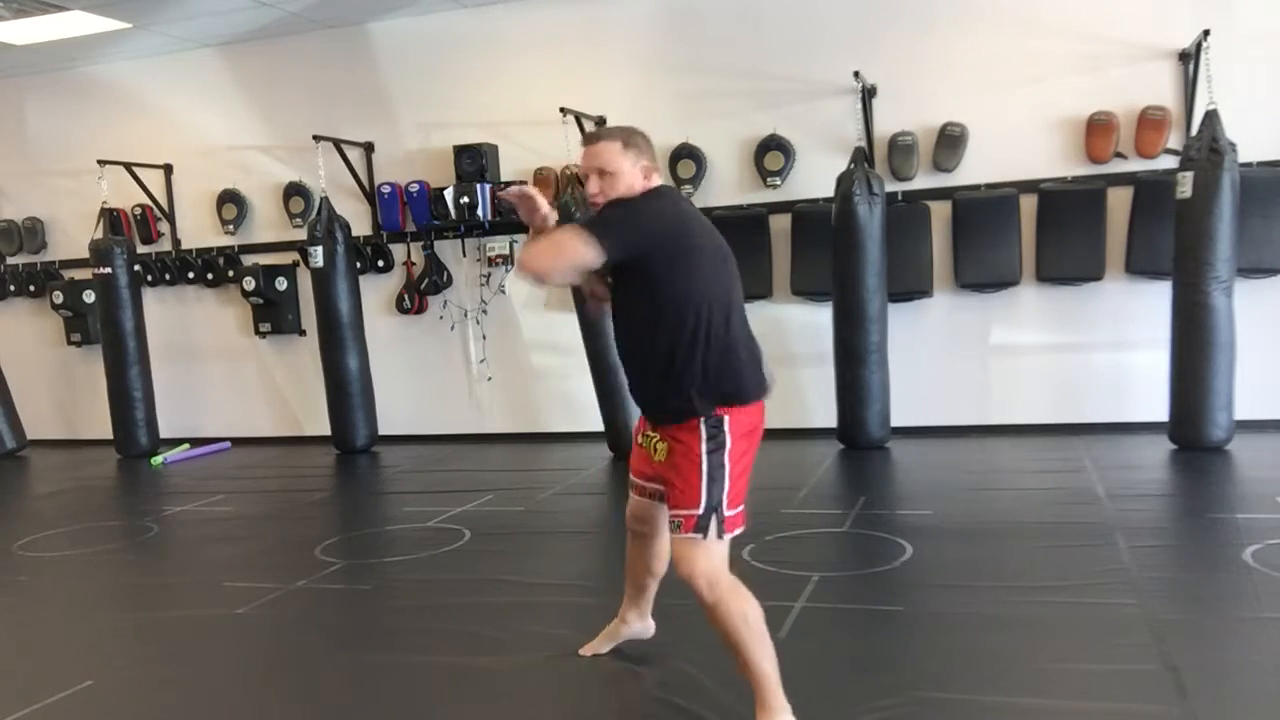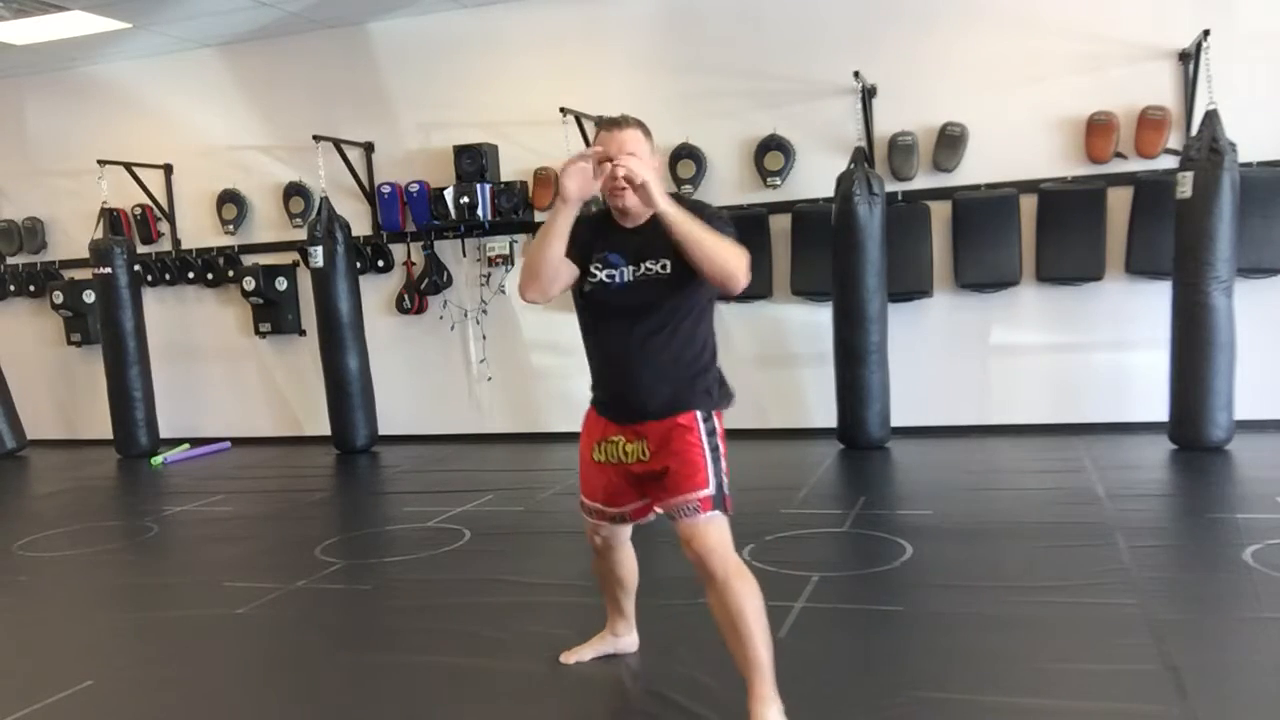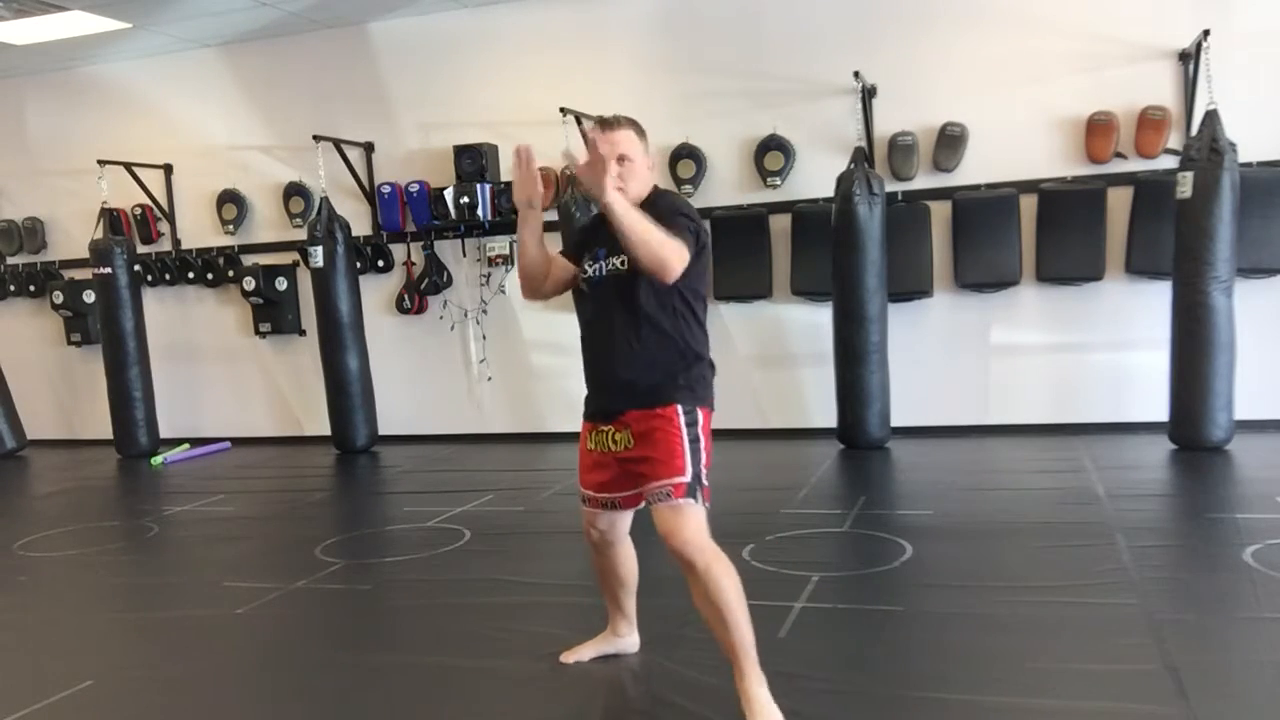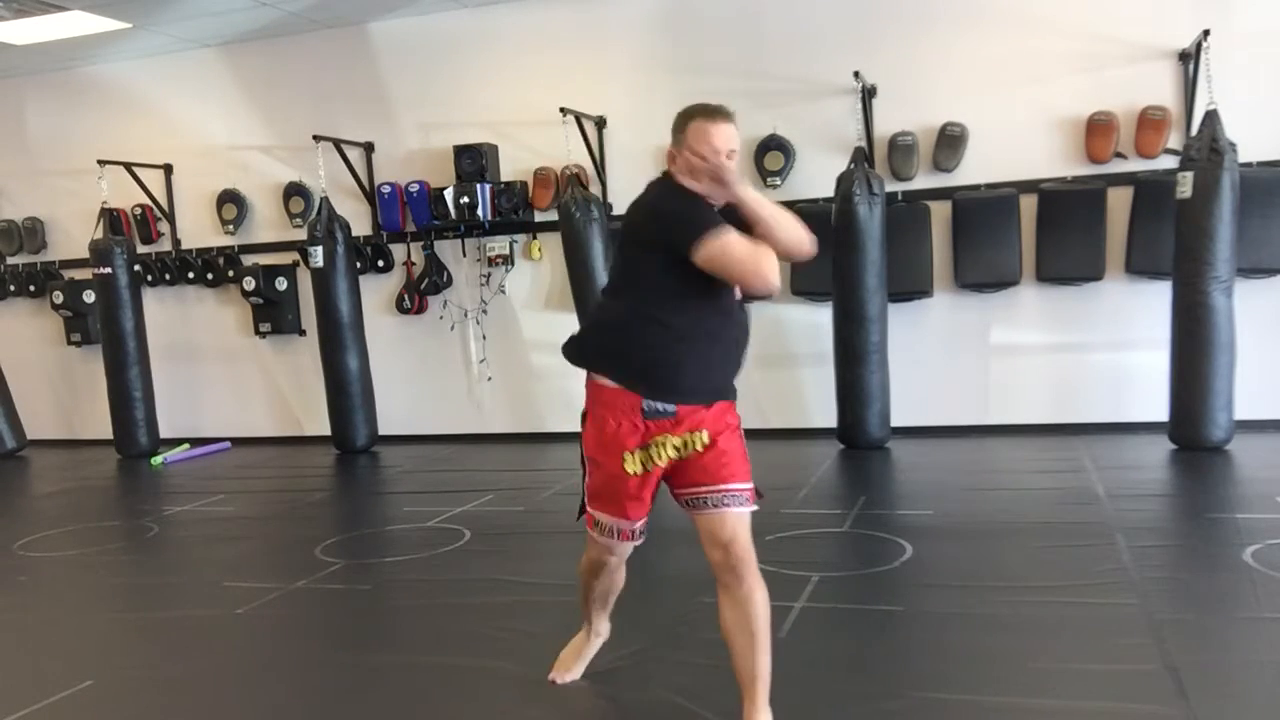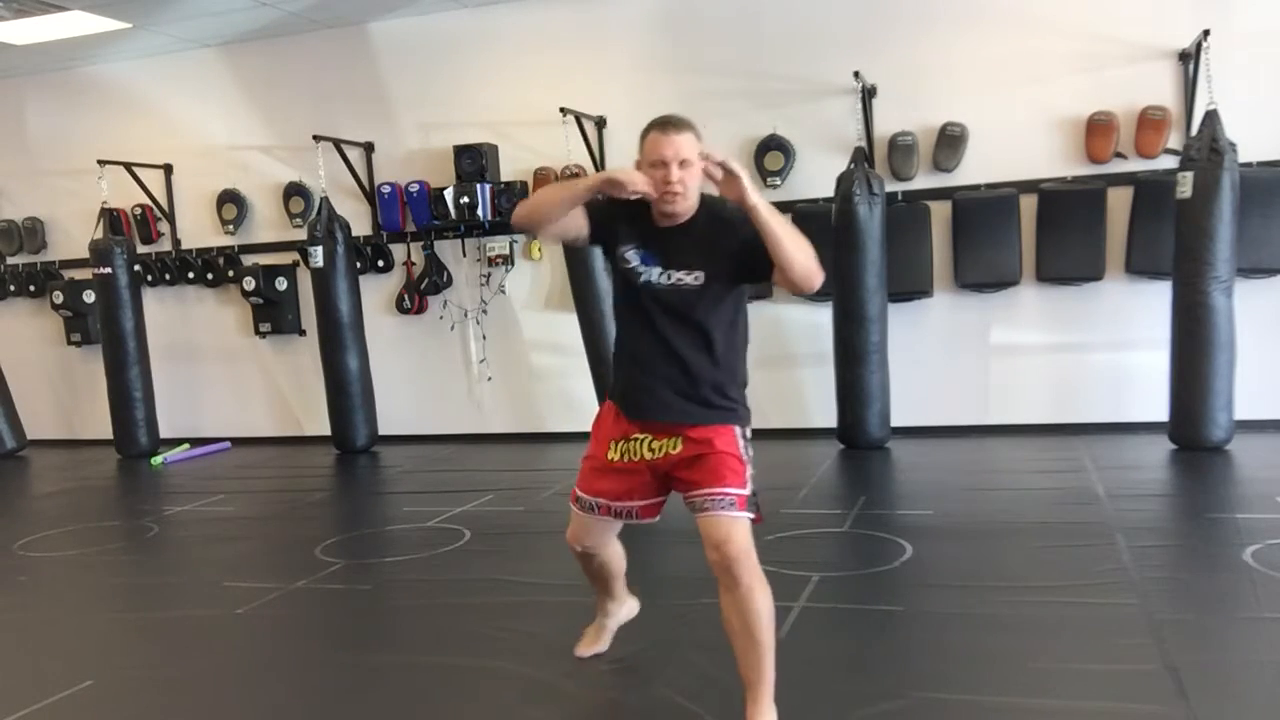
dt=0.4s
person 1, frame 1
left shoulder: (655, 210)
right shoulder: (632, 225)
left elbow: (538, 264)
right elbow: (562, 260)
left wrist: (547, 235)
right wrist: (543, 220)
left hip: (714, 414)
right hip: (669, 409)
left knee: (701, 568)
right knee: (644, 518)
right ankle: (634, 618)
person 1, frame 2
left shoulder: (692, 215)
right shoulder: (587, 230)
left elbow: (735, 276)
right elbow: (533, 289)
left wrist: (658, 203)
right wrist: (565, 207)
left hip: (684, 412)
right hip: (611, 415)
left knee: (709, 549)
right knee: (604, 533)
right ankle: (620, 630)
person 1, frame 3
left shoulder: (668, 217)
right shoulder: (595, 230)
left elbow: (666, 264)
right elbow: (536, 284)
left wrist: (620, 197)
right wrist: (527, 210)
left hip: (671, 407)
right hip: (609, 410)
left knee: (686, 540)
right knee: (603, 527)
right ankle: (622, 630)
person 1, frame 4
left shoulder: (727, 210)
right shoulder: (663, 204)
left elbow: (799, 245)
right elbow: (756, 268)
left wrist: (737, 191)
right wrist: (762, 265)
left hip: (705, 409)
right hip: (628, 405)
left knee: (733, 553)
right knee: (607, 548)
right ankle: (592, 629)
person 1, frame 5
left shoulder: (731, 226)
right shoulder: (619, 214)
left elbow: (808, 279)
right elbow: (529, 220)
left wrist: (752, 199)
right wrist: (595, 184)
left hip: (710, 420)
right hip: (630, 415)
left knee: (732, 553)
right knee: (585, 536)
right ankle: (615, 605)
